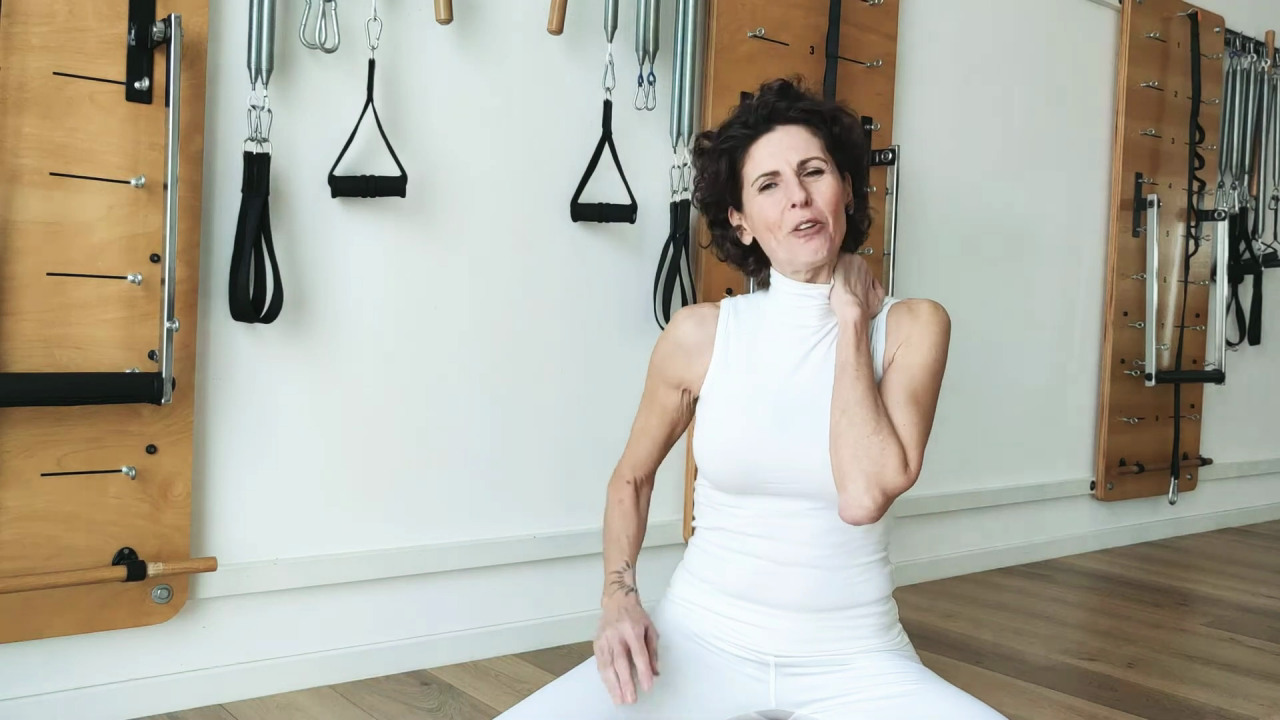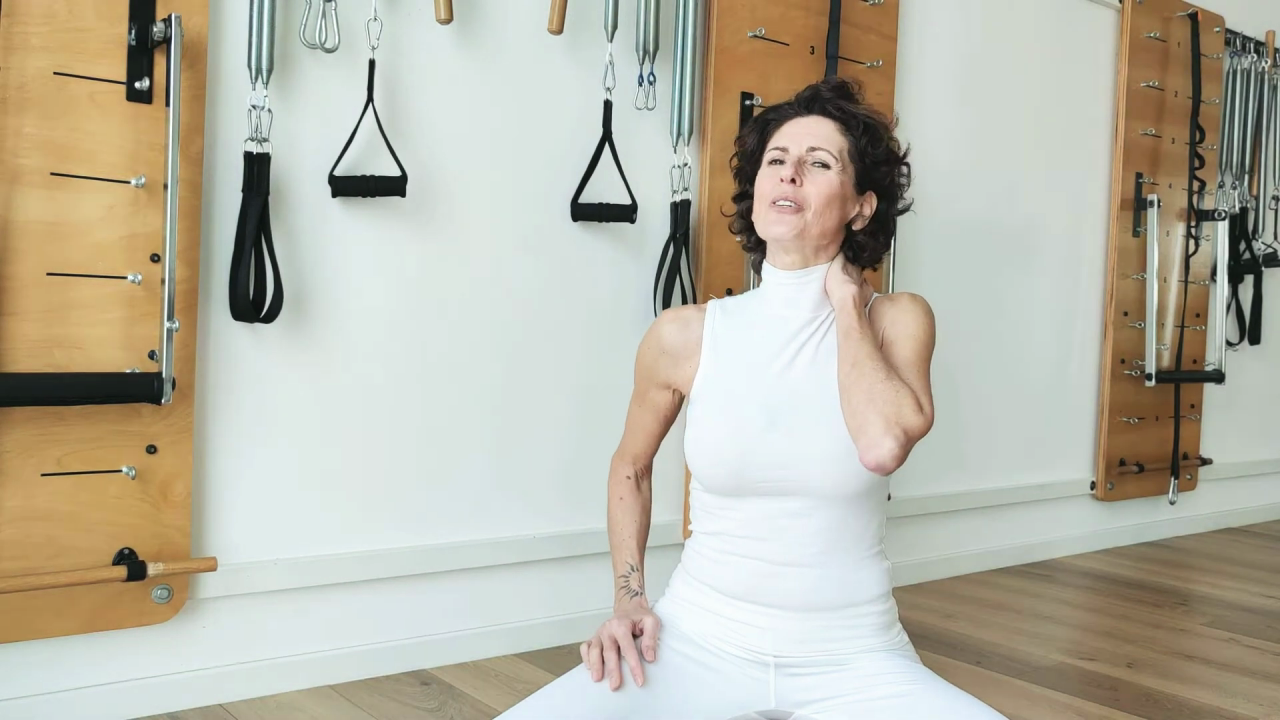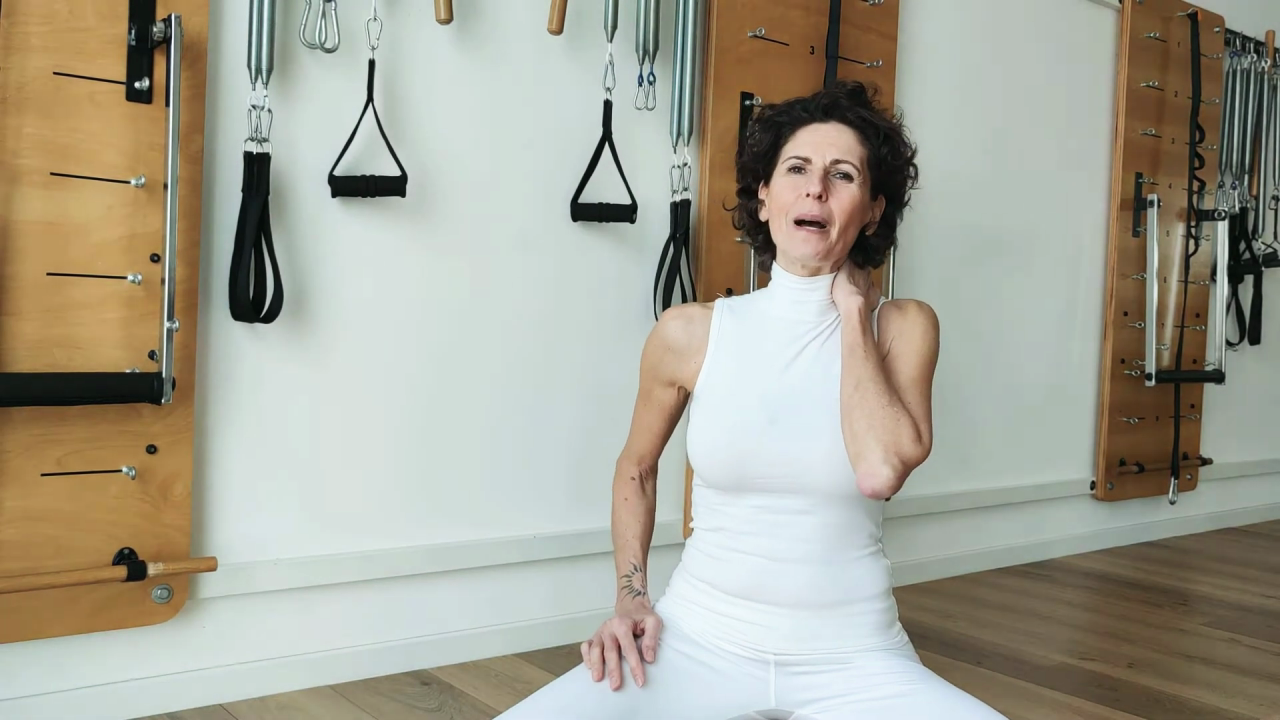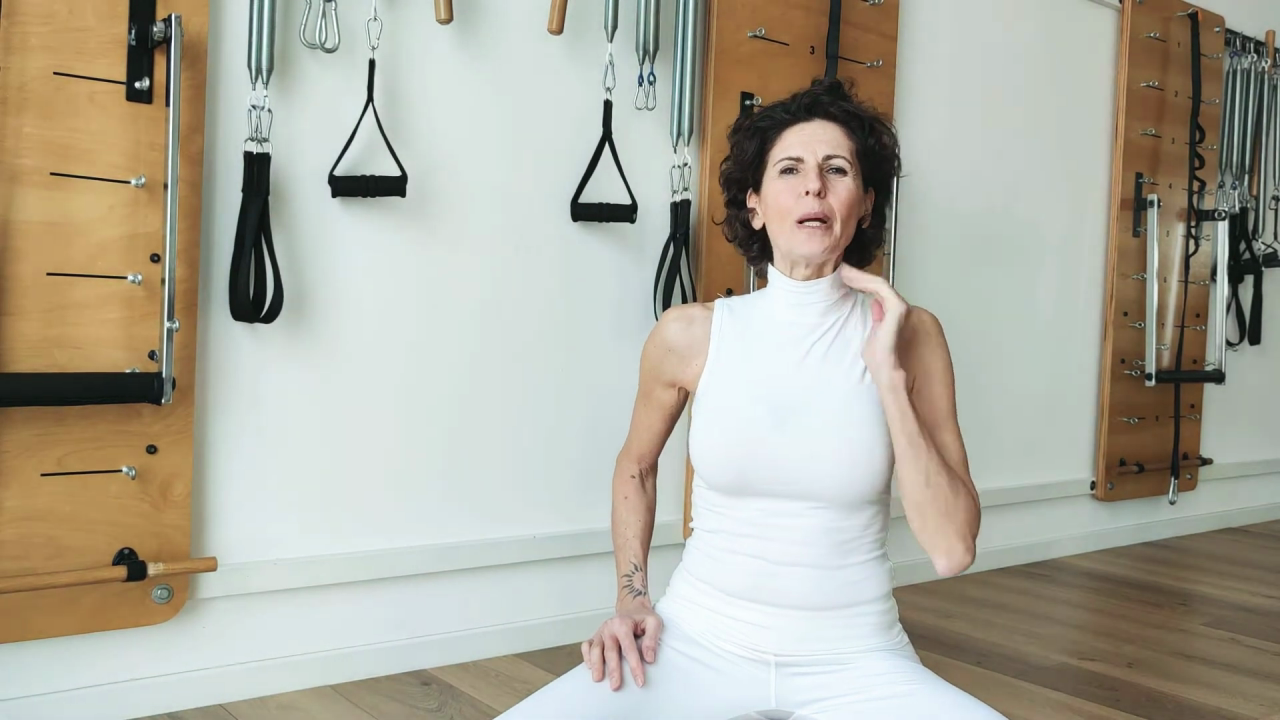
dt=1s
person 1, frame 1
left shoulder: (911, 327)
right shoulder: (698, 335)
left elbow: (865, 496)
right elbow: (630, 480)
left wrist: (851, 319)
right wrist: (618, 598)
left hip: (852, 661)
right hip: (701, 640)
person 1, frame 2
left shoulder: (896, 318)
right shoulder: (683, 335)
left elbow: (884, 446)
right elbow: (630, 468)
left wrist: (846, 300)
right wrist: (628, 600)
left hip: (851, 659)
right hip: (699, 641)
person 1, frame 3
left shoulder: (903, 326)
right shoulder: (689, 332)
left elbow: (880, 471)
right elbow: (636, 468)
left wrist: (853, 309)
right wrist: (630, 599)
left hip: (851, 659)
right hip: (698, 641)
person 1, frame 4
left shoulder: (909, 335)
right shoulder: (689, 334)
left elbow: (951, 549)
right elbow: (636, 466)
left wrist: (891, 380)
right wrist: (631, 598)
left hip: (852, 661)
right hip: (699, 642)
